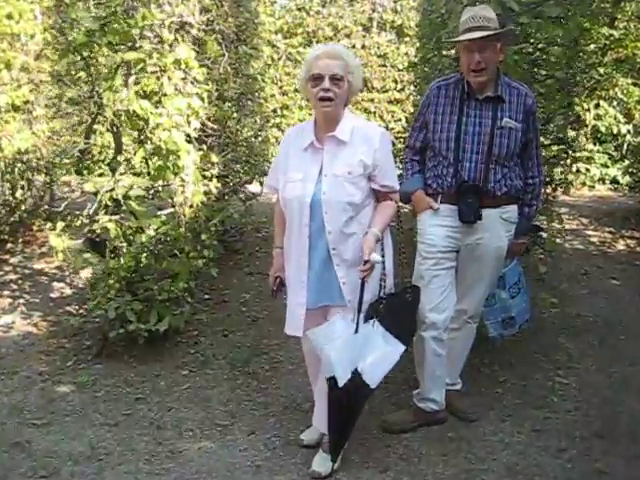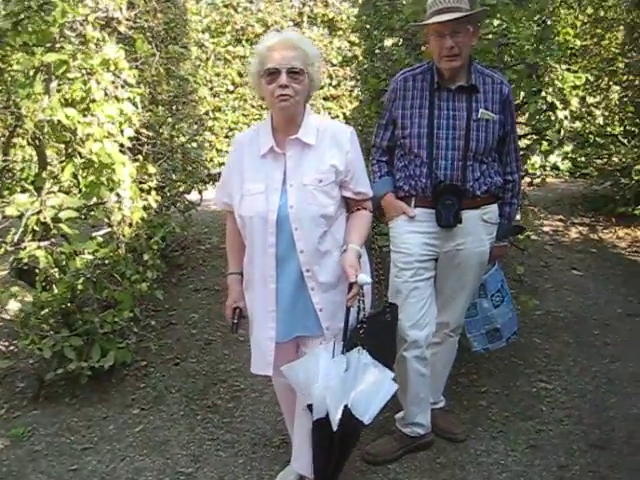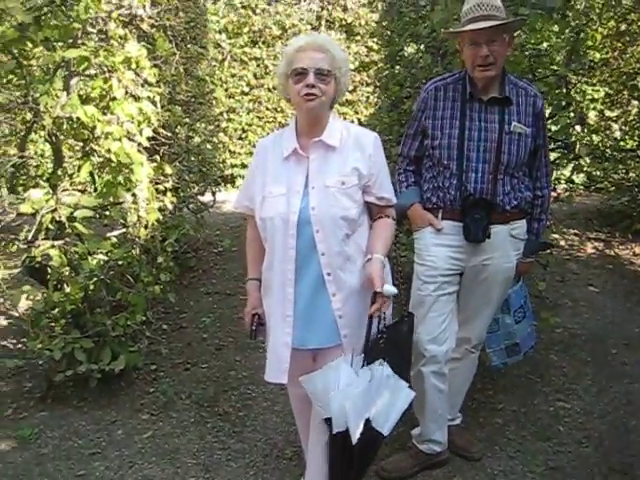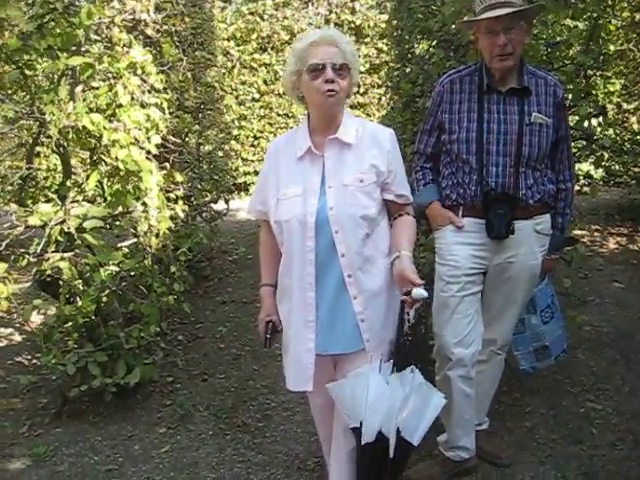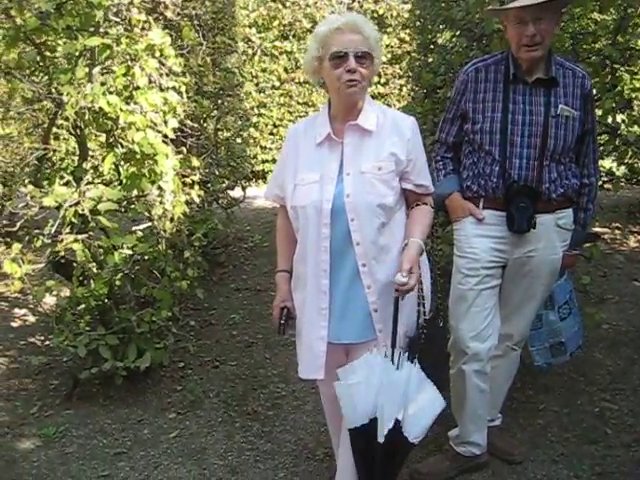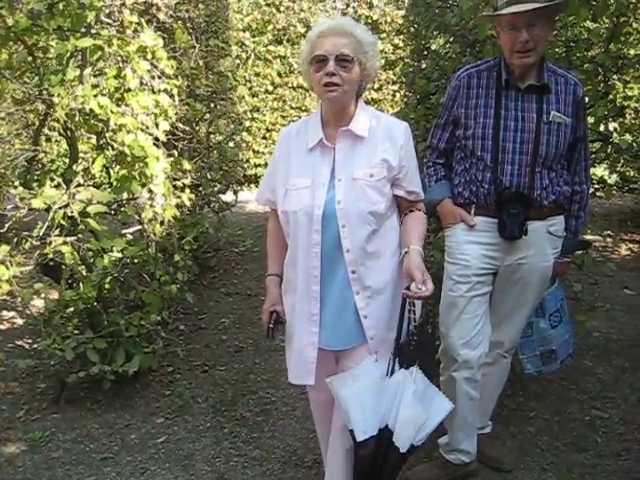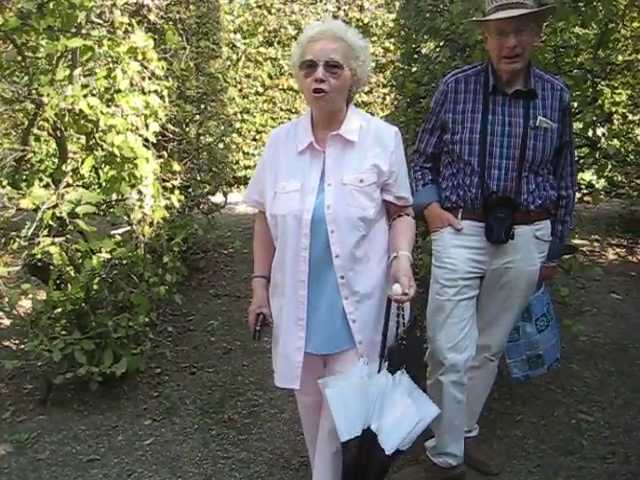
dt=0.7s
person 1, frame 1
left shoulder: (522, 100)
right shoulder: (437, 93)
left elbow: (531, 170)
right elbow: (413, 150)
left wrist: (522, 227)
right wrist: (414, 190)
left hip: (494, 220)
right hip: (441, 214)
left knee: (468, 310)
right knee: (432, 313)
left ankle: (450, 385)
right ankle: (429, 401)
person 1, frame 2
left shoulder: (497, 89)
right shoulder: (404, 85)
left elbow: (509, 165)
right elbow: (380, 150)
left wrist: (503, 229)
right wrist: (384, 194)
left hip: (473, 222)
right hip: (414, 219)
left knee: (448, 323)
right knee: (413, 329)
left ankle: (432, 403)
right ankle: (414, 424)
person 1, frame 3
left shoulder: (530, 101)
right shoulder: (435, 94)
left elbow: (539, 179)
right elbow: (407, 160)
left wrist: (531, 243)
right wrist: (412, 205)
left hip: (501, 237)
right hip: (442, 231)
left knee: (470, 339)
right knee: (431, 344)
left ankle: (449, 420)
right ankle: (430, 441)
person 1, frame 4
left shoulder: (550, 91)
right shoulder: (450, 88)
left elbow: (562, 172)
right elbow: (423, 158)
left wrist: (554, 241)
right wrist: (430, 204)
left hip: (525, 233)
right hip: (462, 229)
left knee: (495, 340)
right knee: (456, 346)
left ankle: (476, 425)
person 1, frame 5
left shoulder: (578, 84)
right shoulder: (476, 76)
left elbow: (586, 167)
right elbow: (444, 147)
left wrist: (576, 236)
right wrist: (450, 195)
left hip: (547, 228)
right hip: (483, 221)
left knee: (512, 336)
right knee: (472, 341)
left ankle: (488, 422)
person 1, frame 6
left shoulder: (569, 90)
right shoulder: (468, 82)
left elbow: (578, 173)
right elbow: (436, 153)
left wrist: (567, 244)
right wrist: (440, 201)
left hip: (539, 234)
right hip: (474, 227)
left knee: (502, 343)
right knee: (462, 347)
left ankle: (478, 430)
person 1, frame 7
left shoulder: (556, 95)
right shoulder: (455, 87)
left elbow: (564, 178)
right elbow: (424, 157)
left wrist: (553, 248)
right wrist: (428, 204)
left hip: (525, 238)
right hip: (461, 232)
left knee: (489, 347)
right knee: (449, 351)
left ankle: (465, 433)
person 2, frame 1
left shoulder: (371, 136)
right shoulder: (293, 138)
left elbow: (388, 198)
right elbow: (282, 201)
left wrist: (373, 235)
right wrist: (278, 251)
left hip: (351, 265)
right hip: (306, 265)
right knee: (313, 346)
left ankle: (330, 432)
right ankle: (325, 418)
person 2, frame 2
left shoulder: (339, 138)
right shoulder: (244, 145)
left elbow: (360, 205)
right elbow: (235, 218)
left wrist: (351, 250)
right wrist: (235, 277)
left hip: (325, 287)
right hip: (271, 290)
right knee: (285, 379)
person 2, frame 3
left shoulder: (364, 143)
right shoulder: (267, 149)
left elbow: (383, 214)
right elbow: (256, 224)
left wrist: (376, 260)
right wrist: (254, 285)
left hip: (345, 298)
right hip: (289, 299)
right knee: (302, 394)
person 2, frame 4
left shoulder: (378, 140)
right shoulder: (280, 150)
left elbow: (401, 211)
right elbow: (269, 227)
left wrist: (402, 257)
right wrist: (268, 291)
left hip: (365, 304)
right hip: (308, 306)
right knee: (323, 405)
person 2, frame 5
left shoulder: (400, 128)
right shoulder: (299, 135)
left elbow: (421, 201)
right elbow: (287, 213)
left wrist: (413, 247)
right wrist: (283, 278)
left hip: (380, 294)
right hip: (322, 295)
right knee: (334, 395)
person 2, frame 6
left shoulder: (393, 133)
right shoulder: (291, 138)
left elbow: (412, 207)
right elbow: (278, 216)
left wrist: (412, 253)
right wrist: (273, 281)
left hip: (370, 299)
right hip: (311, 299)
right knee: (323, 400)
person 2, frame 7
left shoulder: (383, 138)
right shoulder: (280, 141)
left elbow: (401, 213)
right elbow: (265, 220)
left wrist: (401, 259)
right wrist: (260, 285)
left hip: (359, 304)
right hip: (299, 304)
right knee: (311, 402)
